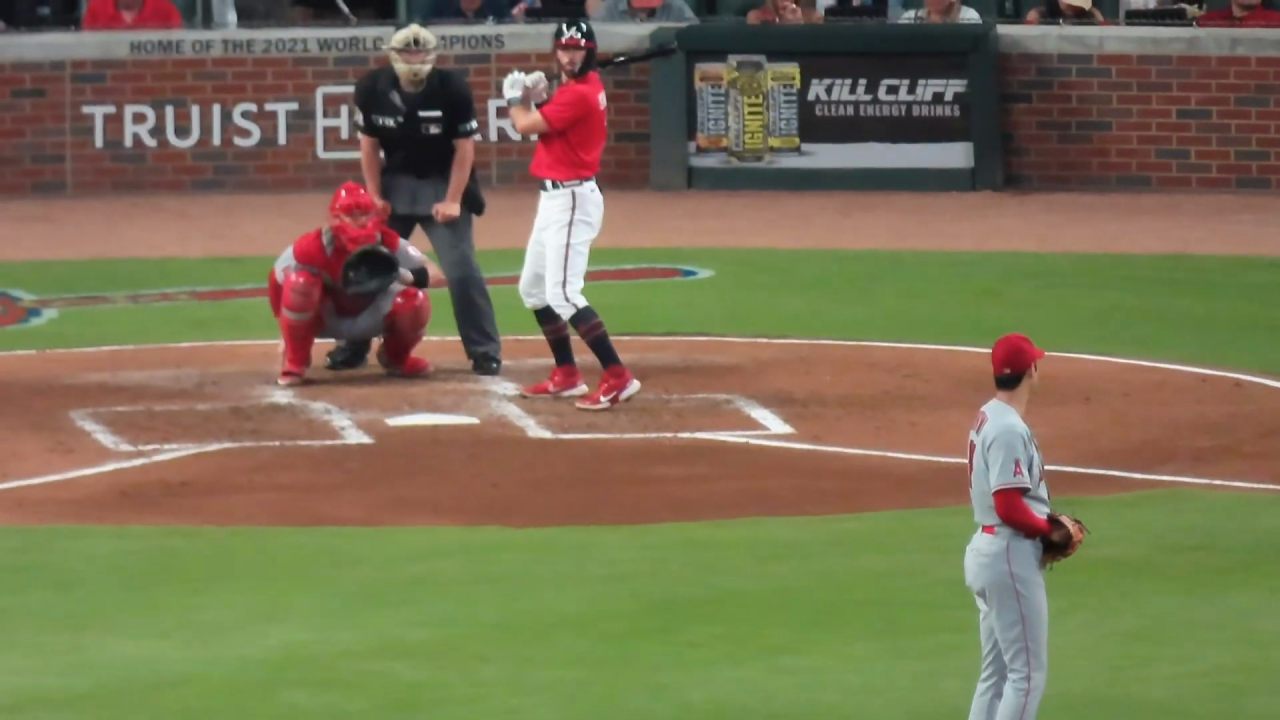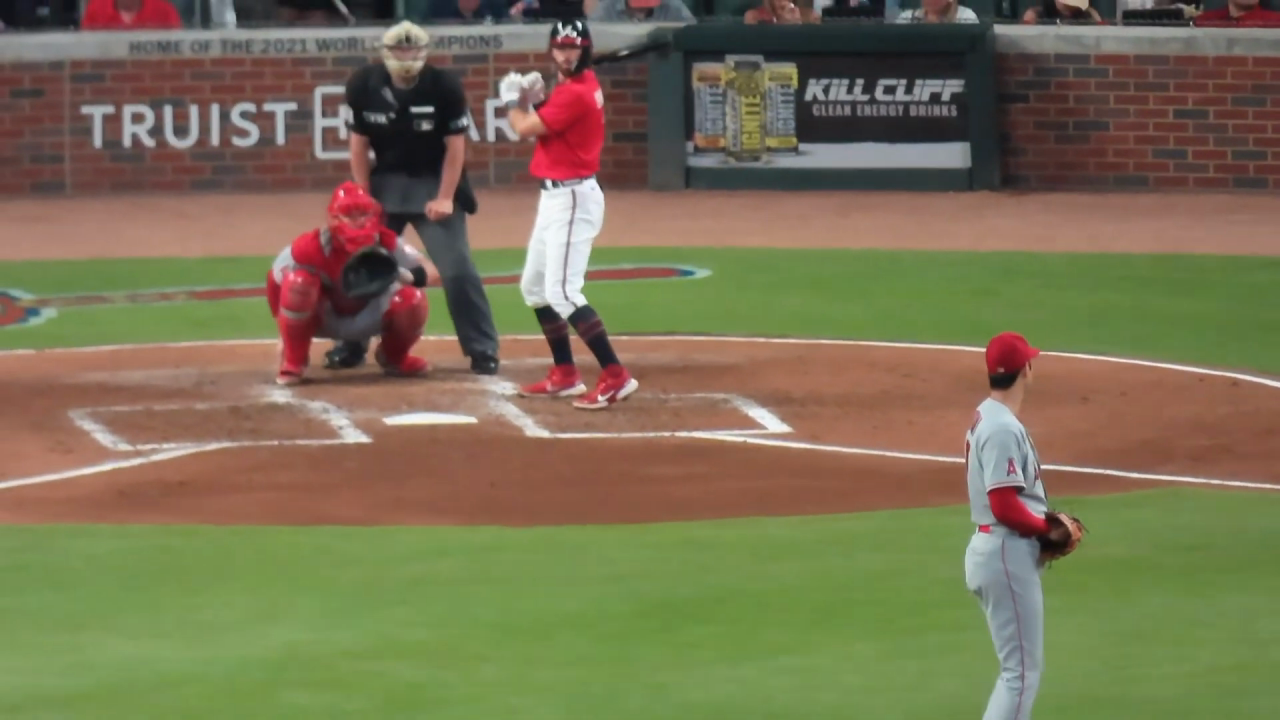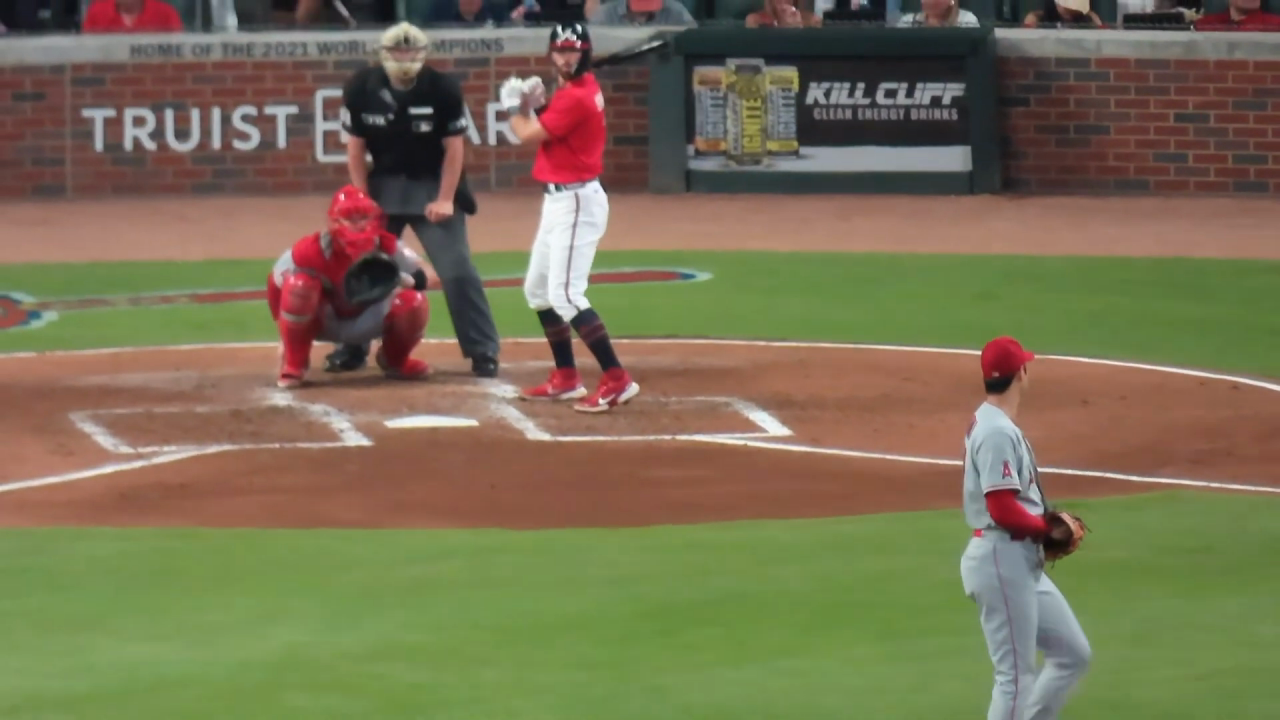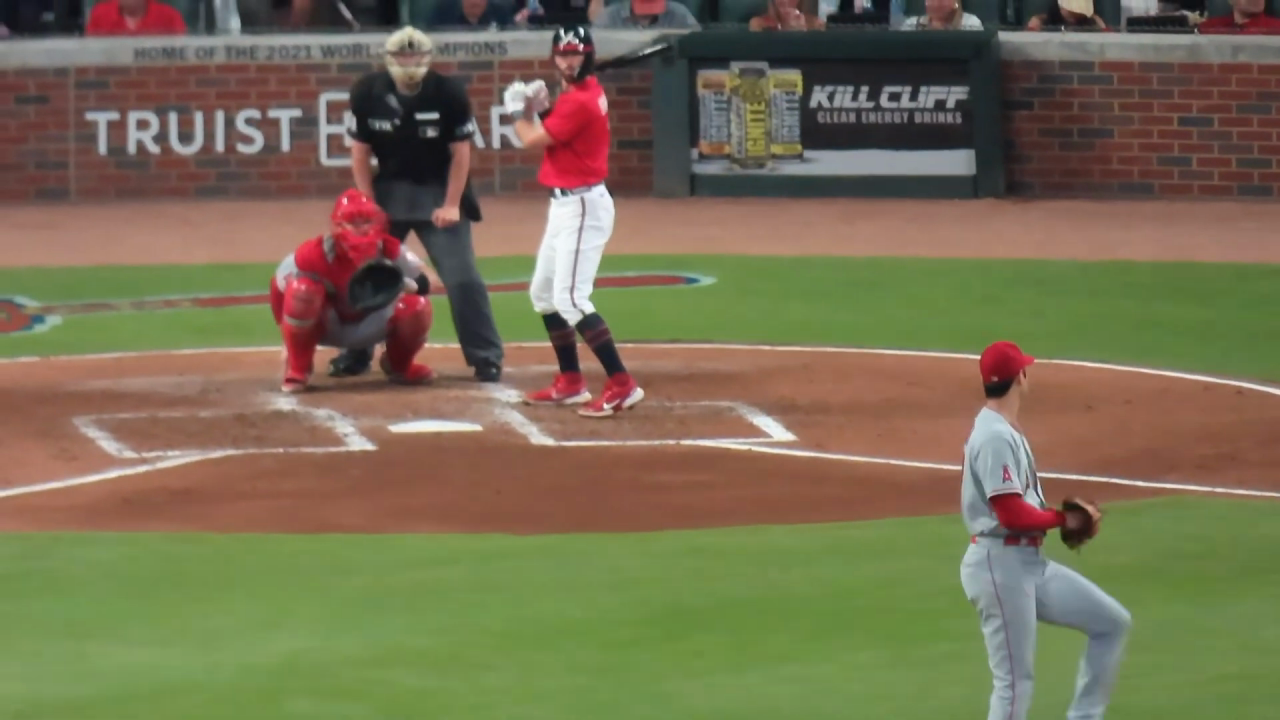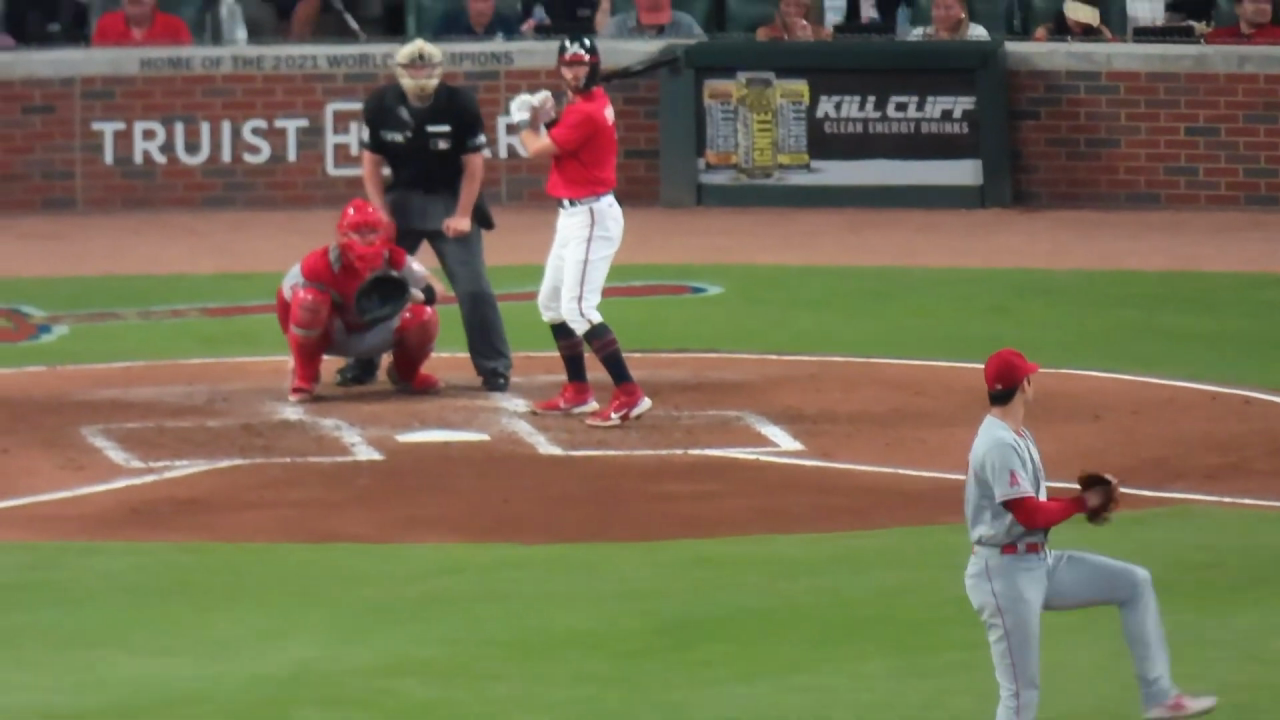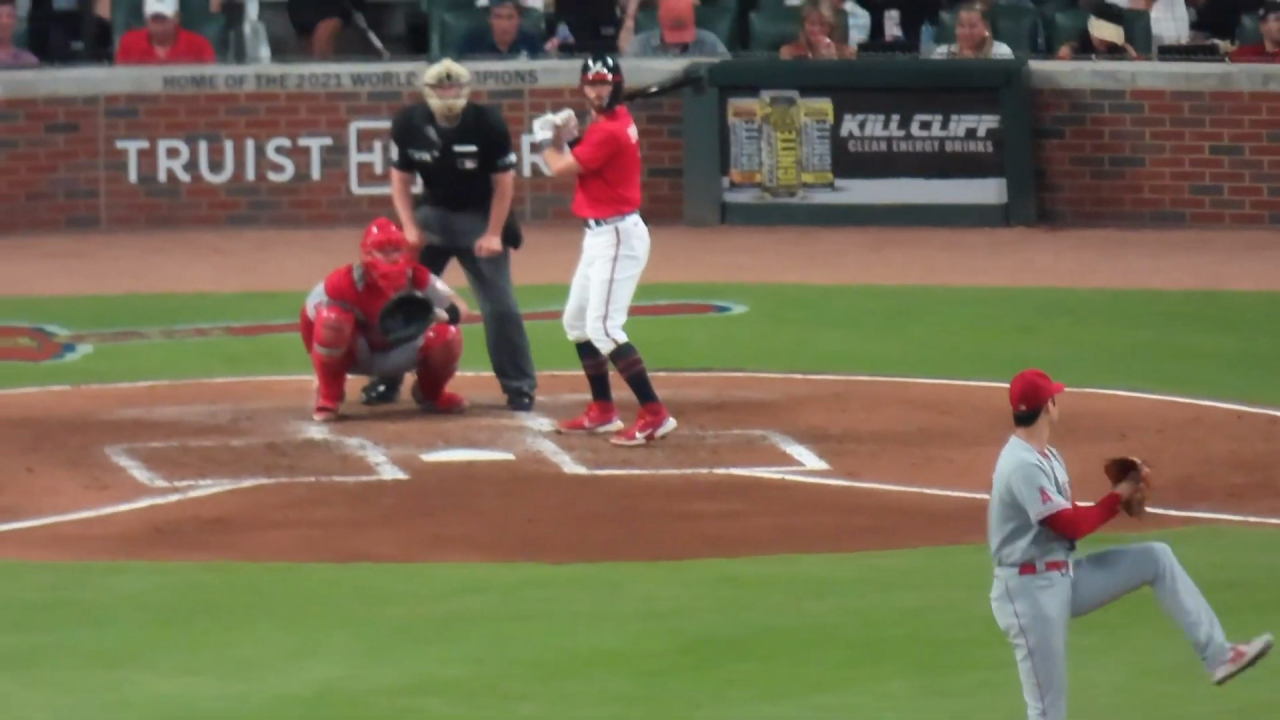
dt=0.1s
person 1, frame 1
left shoulder: (579, 93)
right shoulder: (580, 85)
left elbow: (525, 126)
right elbow: (552, 121)
left wrist: (513, 96)
right wrist: (539, 97)
left hip: (571, 199)
right hip: (556, 197)
left knee: (562, 293)
right knee: (533, 288)
left ankle: (618, 377)
right ankle: (567, 375)
person 1, frame 2
left shoulder: (575, 92)
right shoulder: (576, 84)
left elbow: (524, 129)
right elbow: (549, 121)
left wrist: (510, 97)
right wrist: (536, 98)
left hip: (572, 198)
right hip: (556, 197)
left knee: (561, 292)
right knee: (534, 286)
left ankle: (616, 376)
right ankle: (565, 374)
person 1, frame 3
left shoulder: (576, 96)
right shoulder: (578, 88)
left elbow: (527, 135)
right elbow: (552, 126)
left wrist: (512, 103)
right wrist: (537, 103)
left hip: (576, 201)
right hip: (560, 200)
left knee: (565, 294)
right knee: (538, 289)
left ankle: (617, 379)
right ankle: (566, 378)
person 1, frame 4
left shoulder: (580, 100)
right shoulder: (581, 91)
left elbow: (532, 140)
right elbow: (556, 129)
left wrist: (516, 107)
right wrist: (541, 107)
left hip: (582, 206)
right hip: (566, 205)
left knee: (570, 298)
right knee: (544, 294)
left ankle: (622, 385)
right ankle: (570, 382)
person 1, frame 5
left shoulder: (586, 110)
right shoulder: (588, 101)
left elbow: (537, 150)
right elbow: (562, 141)
left wrist: (522, 119)
right wrist: (546, 118)
left hip: (591, 216)
right hip: (575, 214)
left knee: (578, 308)
right knee: (551, 302)
left ankle: (629, 394)
right ankle: (578, 392)
person 1, frame 6
left shoulder: (609, 129)
right shoulder: (610, 121)
left elbow: (561, 169)
right elbow: (585, 159)
left wrist: (547, 138)
right wrist: (569, 137)
left hip: (617, 235)
right hip: (601, 234)
left knee: (603, 327)
right knee: (576, 321)
left ankle: (654, 414)
right ankle: (602, 411)
person 2, frame 1
left shoulder: (989, 417)
right shoulder: (1010, 428)
right elbow: (1009, 508)
left wrist: (1044, 527)
right wrist: (1050, 529)
left hip: (992, 551)
right hip: (1009, 556)
left knee: (997, 673)
right knee: (1026, 672)
person 2, frame 2
left shoulder: (986, 416)
right shoulder: (1005, 427)
right elbow: (1006, 507)
left wrist: (1042, 526)
right wrist: (1049, 528)
left hip: (994, 551)
right hip: (1007, 555)
left knee: (1015, 668)
right knee: (1022, 671)
person 2, frame 3
left shoulder: (993, 423)
right shoulder: (999, 431)
right elbow: (1004, 510)
left wrist: (1046, 524)
right wrist: (1050, 529)
left hip: (1020, 560)
right hip: (1003, 560)
left knee: (1073, 655)
right knee: (1016, 675)
person 2, frame 4
left shoulder: (1002, 430)
right shoulder: (995, 435)
right elbow: (1013, 514)
left wrist: (1060, 516)
right wrist: (1063, 519)
left hip: (1026, 561)
right hip: (1000, 565)
left knee: (1113, 622)
right knee: (1015, 680)
person 2, frame 5
left shoulder: (1018, 436)
right shoulder: (998, 443)
right elbow: (1032, 515)
left wrist: (1083, 501)
right wrist: (1082, 502)
left hip: (1036, 562)
right hip: (1002, 571)
left knee: (1135, 584)
person 2, frame 6
left shoulder: (1046, 454)
right shoulder: (1021, 463)
left elbow: (1068, 517)
right elbow: (1072, 526)
left wrist: (1121, 494)
right wrist: (1117, 496)
left hip: (1064, 577)
right hip: (1029, 590)
left knee: (1157, 557)
left ankle: (1218, 655)
person 3, frame 1
left shoulder: (453, 89)
right shoulder: (372, 87)
left elbow: (464, 148)
right elbow: (369, 144)
left wrist: (454, 200)
right wrist: (374, 195)
left hip: (443, 186)
right hip: (395, 185)
left knee: (462, 270)
left ankle: (485, 350)
right ankle: (355, 345)
person 3, frame 2
left shoulder: (444, 87)
right shoulder: (363, 84)
left elbow: (455, 145)
right elbow: (359, 143)
left wrist: (445, 198)
right wrist: (365, 195)
left hip: (434, 184)
right hip: (385, 183)
left knee: (457, 268)
left ankle: (483, 349)
right ankle: (352, 345)
person 3, frame 3
left shoulder: (443, 88)
right shoulder: (361, 87)
left elbow: (454, 147)
right elbow: (355, 146)
left wrist: (445, 198)
left hip: (432, 187)
right hip: (383, 186)
left knee: (457, 271)
left ankle: (484, 350)
right ankle: (352, 348)
person 3, frame 4
left shoulder: (448, 93)
right shoulder: (367, 92)
left elbow: (461, 152)
right elbow: (360, 151)
left wrist: (452, 204)
left hip: (438, 193)
right hip: (389, 192)
left knee: (461, 276)
left ankle: (486, 356)
right ankle: (356, 353)
person 3, frame 5
left shoulder: (460, 104)
right shoulder: (379, 103)
left elbow: (473, 164)
right elbow: (371, 162)
left wrist: (463, 214)
right wrist: (379, 213)
left hip: (450, 202)
right hip: (400, 200)
left knee: (472, 286)
left ankle: (495, 366)
right ankle: (363, 362)
person 3, frame 6
left shoulder: (488, 123)
right shoulder: (408, 122)
left elbow: (504, 182)
right elbow: (401, 180)
left wrist: (494, 234)
right wrist: (410, 227)
left hip: (479, 219)
right hip: (431, 217)
left knee: (499, 305)
left ankle: (520, 386)
right ankle: (387, 380)
person 4, frame 1
left shoulder: (388, 242)
right shoulder: (311, 247)
left elbow: (435, 273)
right elbow: (276, 282)
left wrist: (406, 276)
right wrist: (286, 338)
left hip: (369, 317)
right hip: (325, 318)
left knee: (416, 302)
right knee: (299, 282)
left ankle: (395, 358)
right ankle: (295, 362)
person 4, frame 2
left shoulder: (385, 242)
right shoulder: (310, 247)
left elbow: (431, 272)
right elbow: (274, 281)
left wrist: (406, 276)
right wrist: (285, 337)
left hip: (366, 317)
right hip: (324, 318)
left knee: (413, 300)
right knee: (297, 282)
left ankle: (394, 358)
right ankle: (293, 361)
person 4, frame 3
left shoulder: (386, 246)
right shoulder: (311, 251)
left elbow: (427, 276)
right elbow: (275, 285)
left wrist: (407, 280)
right wrist: (284, 340)
left hip: (367, 321)
right hip: (324, 322)
left knee: (413, 303)
right knee: (298, 285)
left ankle: (394, 361)
right ankle: (293, 365)
person 4, frame 4
left shoulder: (389, 250)
right shoulder: (314, 255)
left elbow: (430, 280)
right elbow: (278, 288)
left wrist: (410, 284)
right wrist: (289, 344)
left hip: (370, 325)
right hip: (328, 327)
left knee: (417, 306)
right knee: (300, 290)
left ankle: (398, 366)
right ankle: (297, 369)
person 4, frame 5
left shoulder: (395, 260)
right shoulder: (320, 264)
left elbow: (435, 288)
right elbow: (285, 298)
left wrist: (416, 295)
right wrist: (296, 354)
left hip: (377, 335)
right hip: (334, 336)
left knee: (423, 316)
right knee: (307, 299)
left ankle: (405, 375)
right ankle: (304, 378)
person 4, frame 6
left shoulder: (419, 278)
right shoulder: (344, 282)
left elbow: (459, 308)
right elbow: (309, 317)
left wrist: (440, 314)
right wrist: (320, 370)
left hip: (401, 353)
right hip: (358, 356)
left knee: (447, 336)
right knee: (330, 318)
left ankle: (430, 394)
right ankle: (328, 397)
